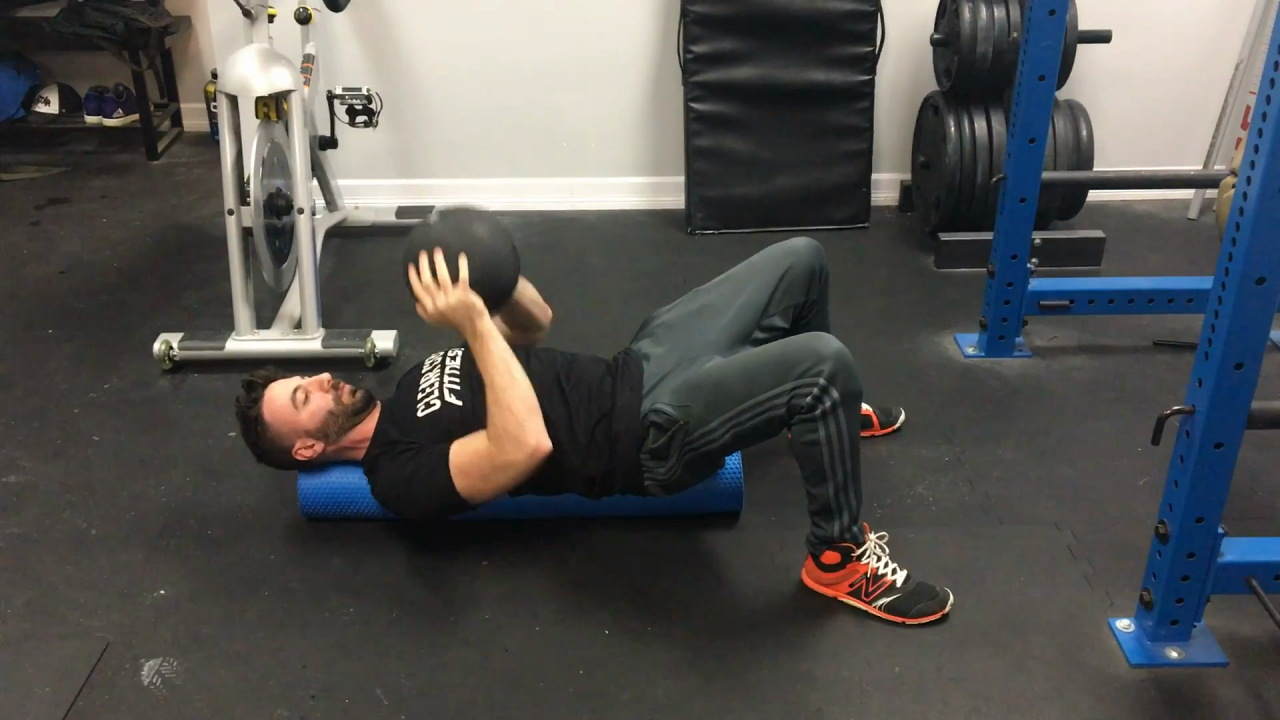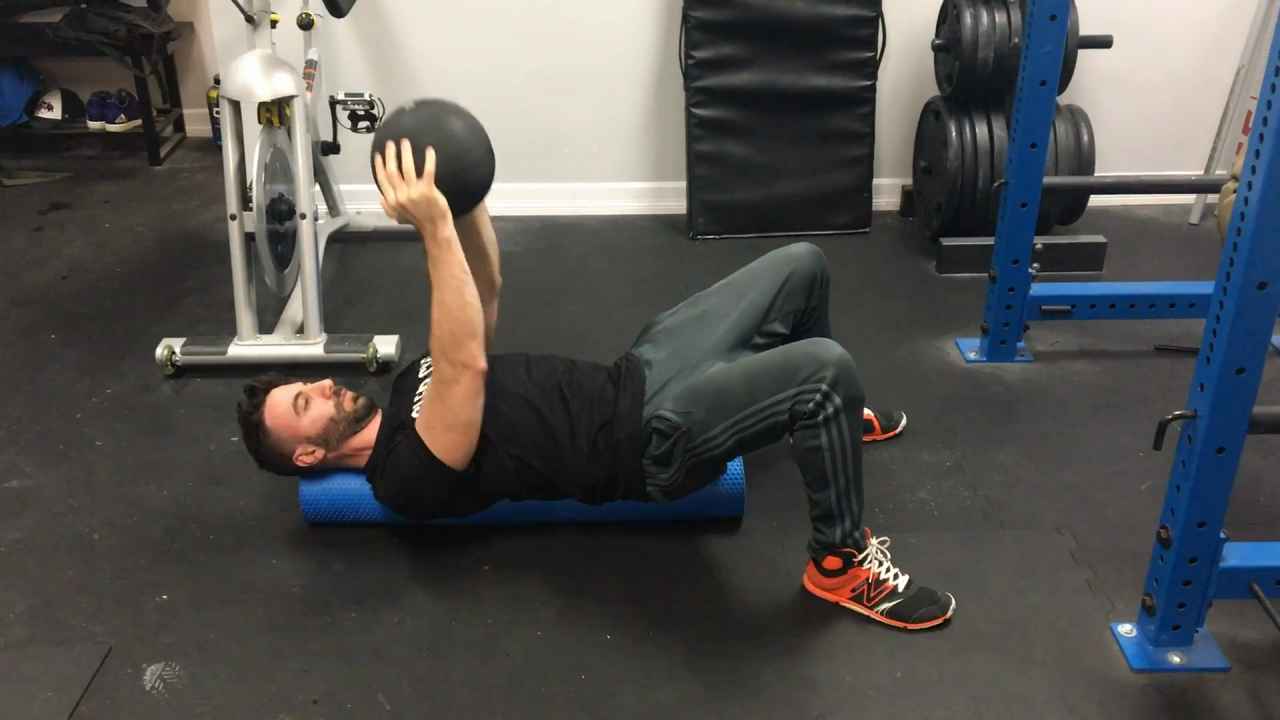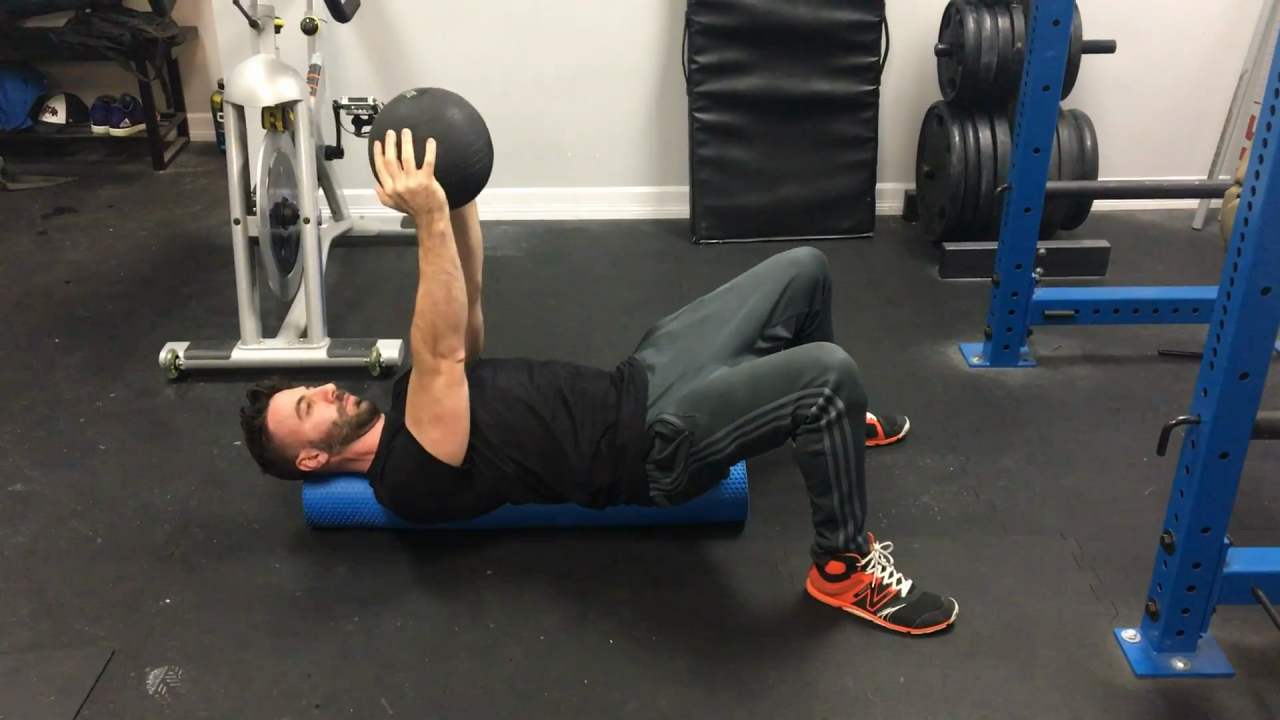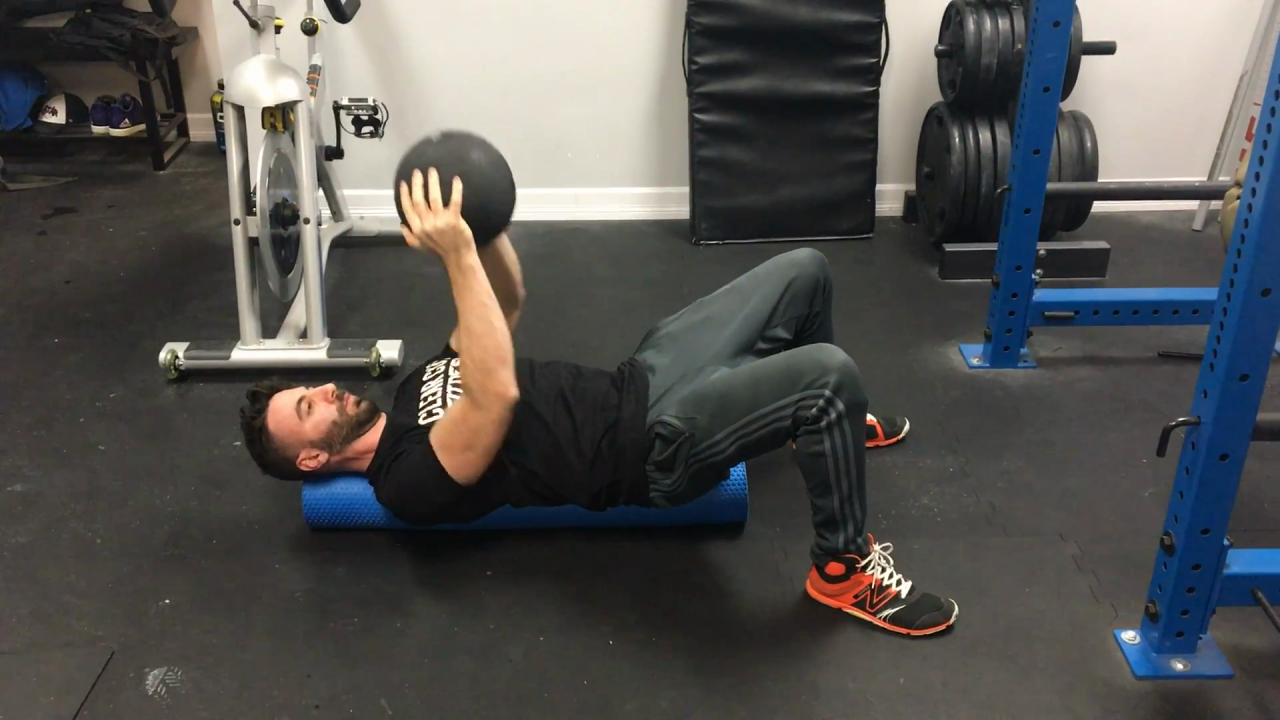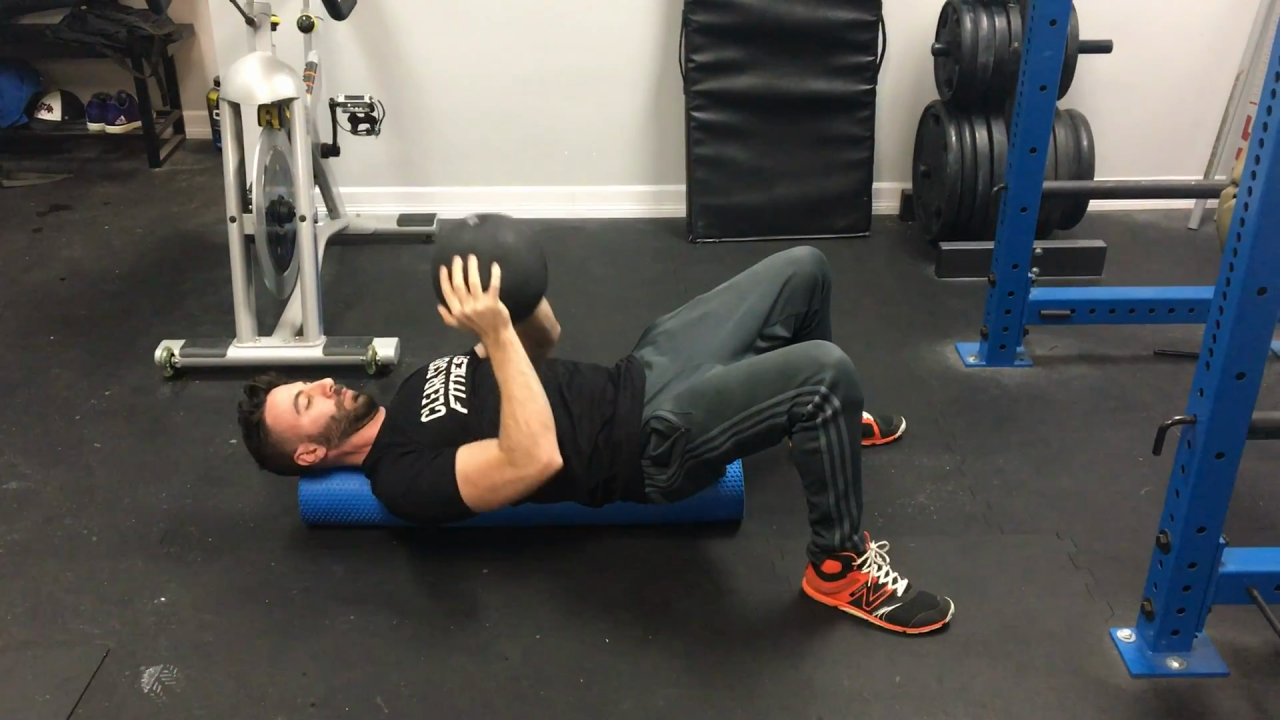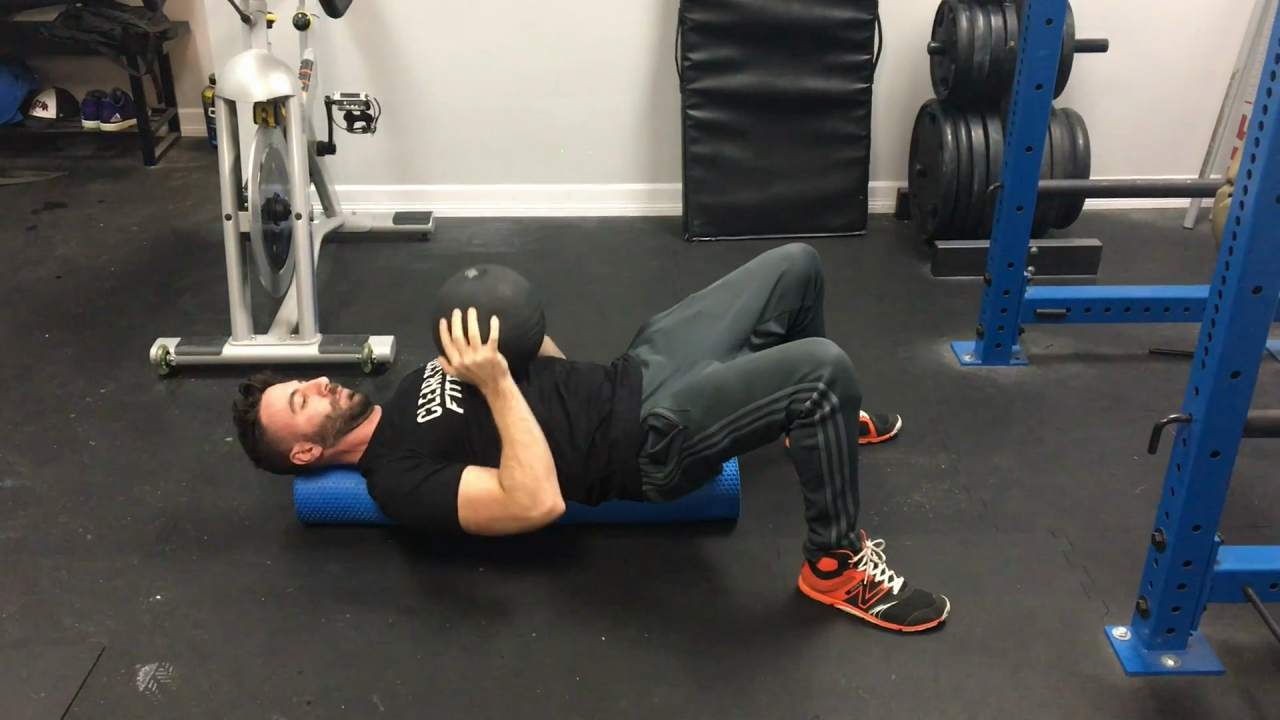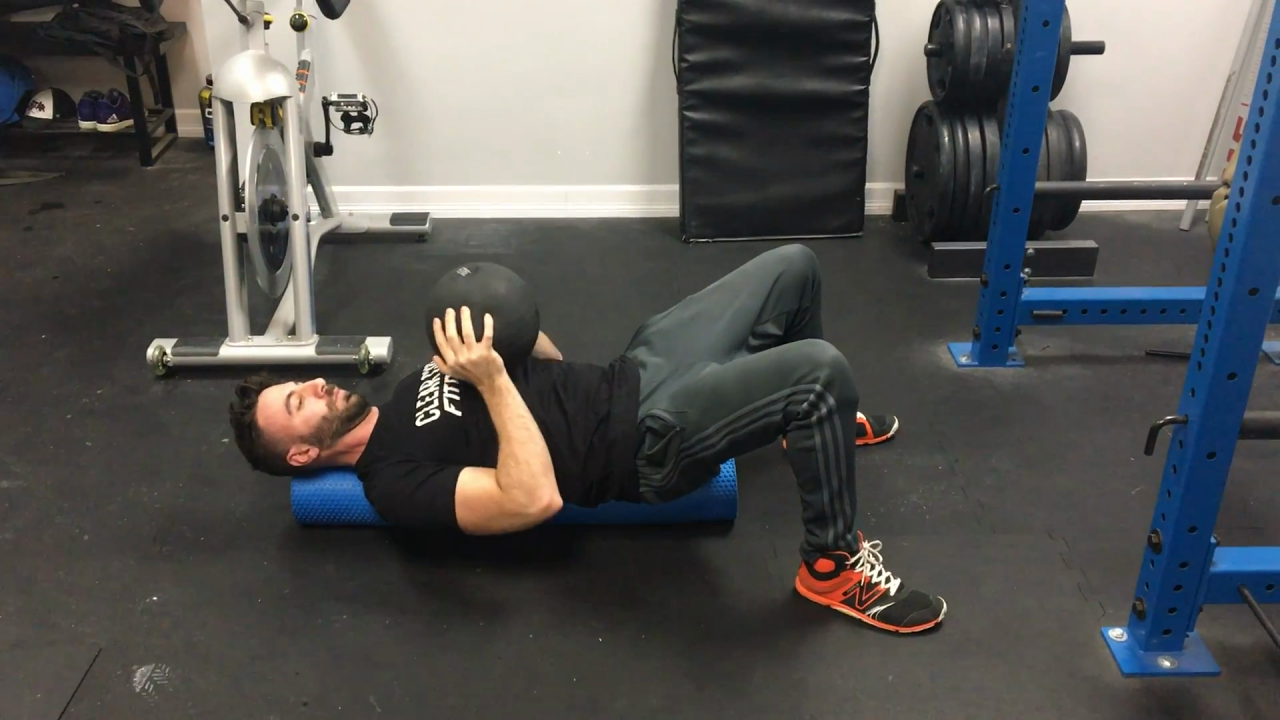
dt=0.3s
person 1, frame 1
left shoulder: (409, 390)
right shoulder: (403, 476)
left elbow: (536, 322)
right elbow: (530, 444)
right wrist: (475, 316)
left hip: (635, 367)
right hip: (648, 437)
left knee: (800, 259)
right knee: (824, 362)
left ankle: (825, 419)
right ankle: (840, 558)
person 1, frame 2
left shoulder: (410, 392)
right shoulder: (409, 479)
left elbow: (483, 292)
right elbow: (470, 363)
left wrist: (464, 201)
right wrist: (434, 224)
left hip: (636, 374)
right hip: (651, 441)
left knee: (802, 265)
right knee: (824, 366)
left ankle: (825, 416)
right ankle: (842, 564)
person 1, frame 3
left shoulder: (409, 402)
right shoulder: (409, 481)
left elbow: (463, 306)
right elbow: (445, 352)
left wrist: (457, 197)
right wrist: (430, 217)
left hip: (638, 383)
right hip: (652, 447)
left knee: (804, 270)
right knee: (829, 370)
left ankle: (822, 424)
right ankle: (844, 567)
person 1, frame 4
left shoulder: (415, 395)
right shoulder: (411, 484)
left elbow: (507, 301)
right elbow: (497, 392)
left wrist: (481, 226)
right wrist: (455, 253)
left hip: (639, 382)
right hip: (654, 447)
left knee: (805, 270)
right knee: (830, 374)
left ankle: (821, 425)
right ankle: (844, 570)
person 1, frame 5
left shoulder: (418, 387)
right shoulder: (403, 479)
left elbow: (545, 341)
right elbow: (538, 461)
left wrist: (509, 289)
right wrist: (494, 331)
left hip: (637, 374)
right hip: (651, 442)
left knee: (803, 269)
right knee: (827, 368)
left ankle: (826, 424)
right ankle: (840, 567)
person 1, frame 6
left shoulder: (412, 395)
right shoulder: (400, 481)
right elbow: (540, 502)
left wrist: (508, 329)
right wrist: (495, 381)
left hip: (633, 374)
right hip: (649, 441)
left knee: (795, 266)
right knee: (823, 366)
left ankle: (817, 422)
right ankle: (837, 565)
person 1, frame 7
left shoulder: (416, 390)
right shoulder: (397, 484)
left elbow: (547, 361)
right elbow: (538, 498)
left wrist: (504, 324)
right wrist: (493, 374)
left hip: (630, 375)
right hip: (646, 443)
left knee: (793, 267)
right knee: (821, 367)
left ankle: (814, 424)
right ankle: (834, 567)
